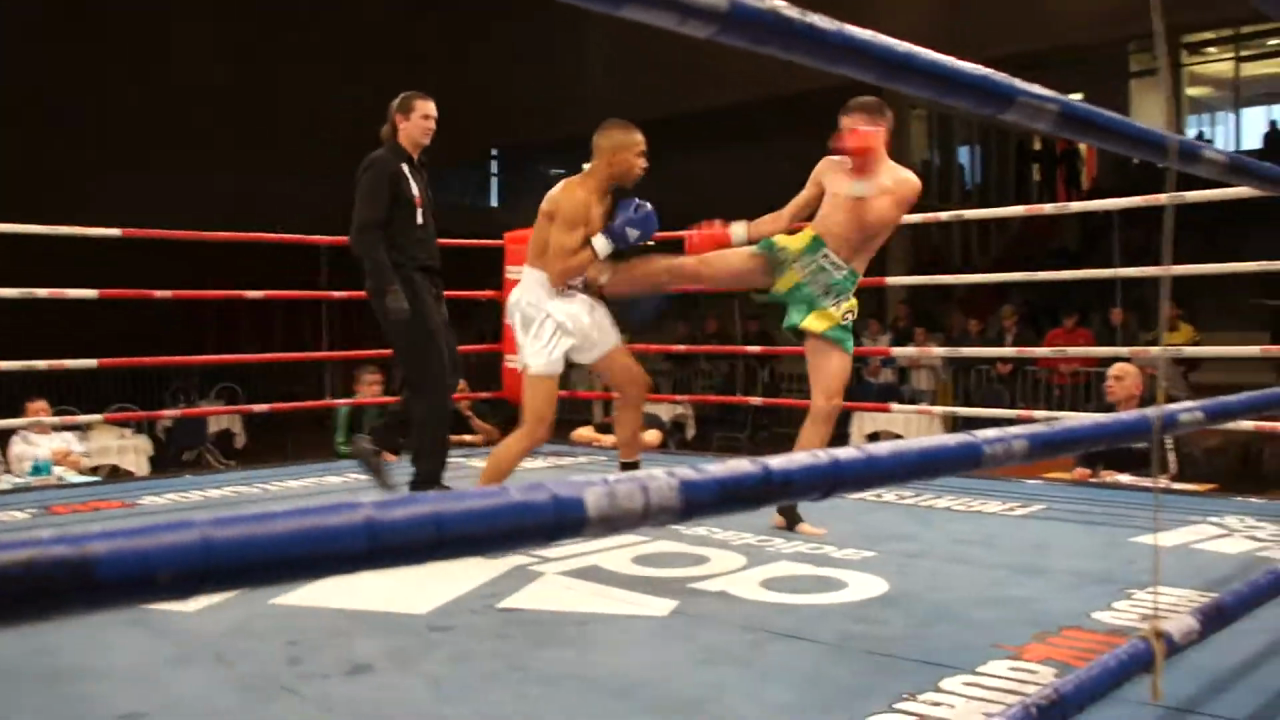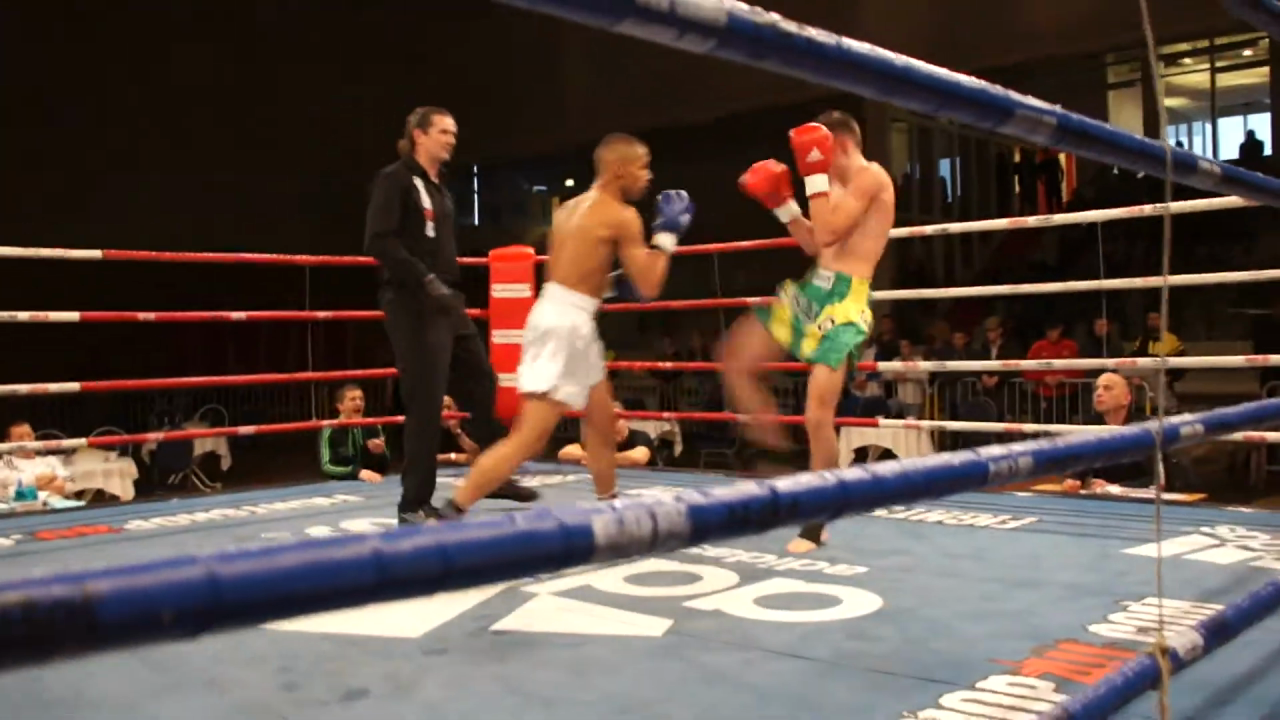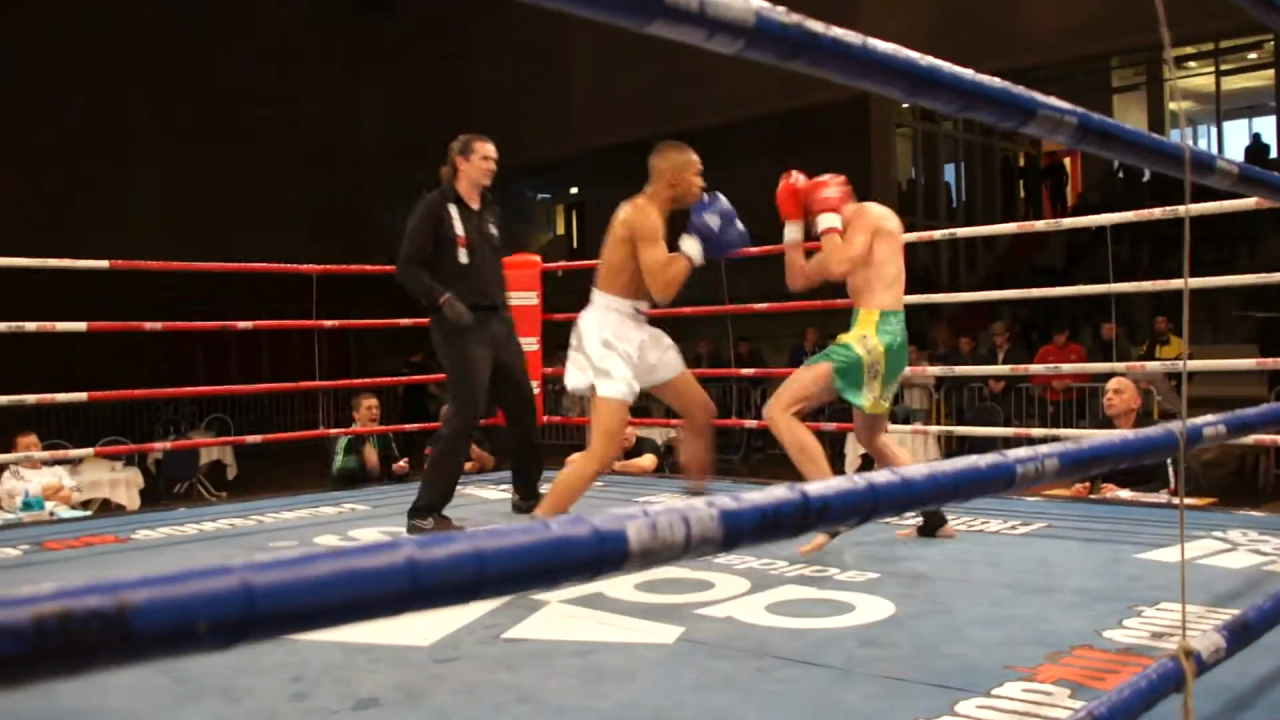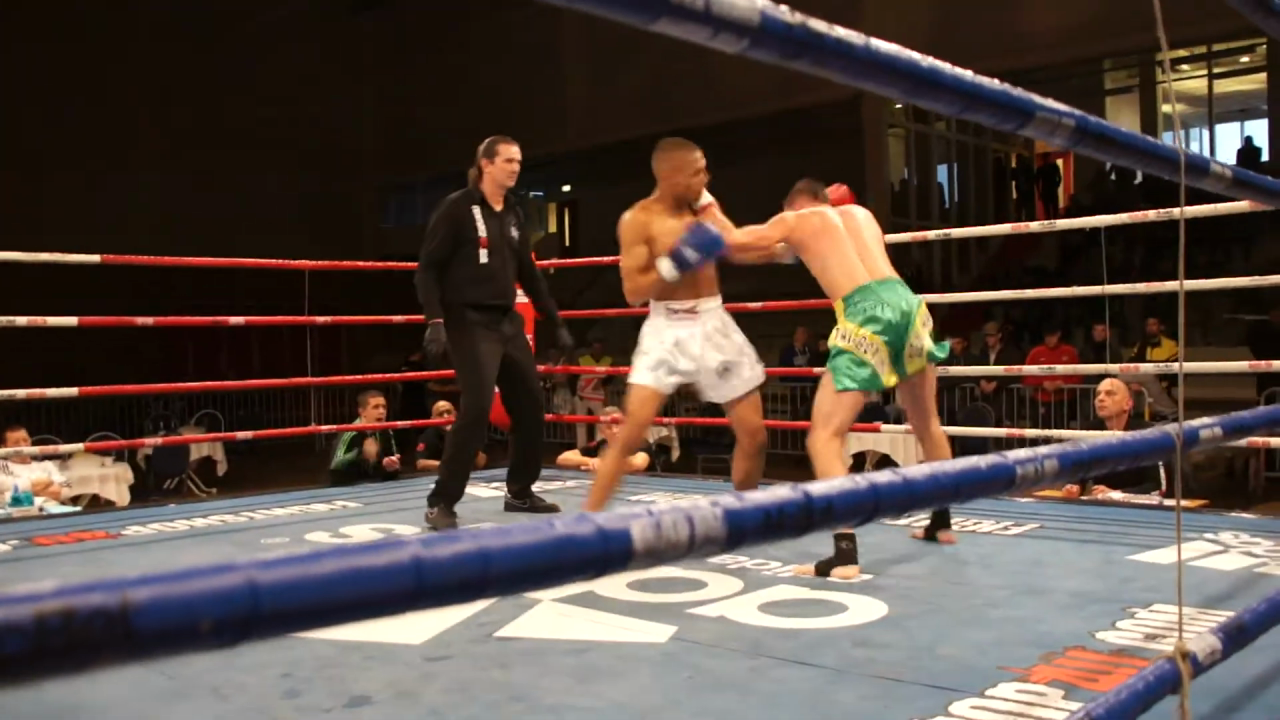
dt=0.2s
person 1, frame 1
left shoulder: (905, 182)
right shoulder: (830, 168)
left elbow: (869, 226)
right elbow: (787, 215)
left wrist: (861, 176)
right wrist: (732, 234)
left hip: (836, 290)
right hip: (800, 257)
left knee: (827, 405)
right knee: (695, 268)
left ankle: (788, 505)
right ankle: (606, 276)
person 1, frame 2
left shoulder: (868, 176)
right shoulder: (838, 182)
left elbow: (824, 237)
left wrist: (814, 171)
right wrist: (780, 202)
left hip: (844, 303)
right hip: (813, 288)
left knee: (816, 418)
right knee: (736, 361)
left ankle: (815, 521)
right ankle: (772, 441)
person 1, frame 3
left shoulder: (865, 214)
right shoulder: (850, 230)
left elbow: (838, 267)
right elbow: (797, 281)
left wrist: (827, 215)
right wrist: (792, 223)
left hip: (872, 332)
right hip: (880, 333)
left knee: (777, 411)
right knee: (870, 438)
right ankle: (934, 517)
person 1, frame 4
left shoulder: (796, 220)
right shoulder: (858, 213)
left elbow: (734, 243)
left hip: (864, 318)
right hip: (903, 302)
left knee: (825, 438)
right knee: (924, 419)
left ankle: (844, 553)
right ankle: (941, 521)
person 2, frame 1
left shoulder: (416, 169)
right shoulder: (382, 166)
right elbow: (364, 233)
left wrist: (436, 296)
right wrist: (391, 288)
left hip: (419, 284)
right hip: (400, 285)
left knee: (443, 374)
right knee: (431, 380)
left ankle: (375, 441)
right ankle: (427, 481)
person 2, frame 2
left shoulder: (439, 184)
right shoulder: (395, 180)
right elbow: (378, 242)
right wrist: (425, 280)
left hip: (445, 301)
right hip: (412, 303)
left knee: (482, 384)
right knee: (425, 401)
right ankle: (414, 504)
person 2, frame 3
left shoulder: (490, 212)
right shoulder: (436, 207)
right elbow: (408, 267)
left wrist: (504, 321)
right wrist: (444, 299)
left hip: (496, 322)
right hip: (458, 325)
left knee: (523, 408)
right knee: (467, 413)
left ankle: (527, 493)
right ankle: (425, 512)
person 2, frame 4
left shoulder: (513, 215)
right shoulder: (458, 208)
left elbow: (527, 274)
right elbow: (428, 268)
left wrist: (557, 324)
right wrist: (435, 320)
left hip: (507, 321)
right hip: (472, 324)
left knee: (530, 406)
right knee: (477, 407)
left ankle: (520, 492)
right ankle: (441, 502)
person 3, frame 1
left shoulder: (607, 190)
right shoulder: (572, 197)
right elbow: (558, 273)
right wrist: (610, 239)
left hip: (575, 301)
right hip: (543, 303)
left knee: (635, 382)
right knee: (536, 429)
person 3, frame 2
left shoulder: (574, 207)
right shoulder: (621, 217)
right elbow: (649, 286)
left wrist: (615, 281)
right wrist: (668, 233)
left hip: (569, 322)
right hip: (567, 325)
left knee: (602, 421)
right knee: (527, 440)
right ankle: (448, 520)
person 3, frame 3
left shoulder: (642, 210)
right shoulder: (643, 217)
left elbow: (656, 277)
right elbow: (662, 288)
left wrist: (708, 244)
right wrist: (697, 241)
left hip: (632, 329)
right hip: (610, 331)
left knee: (702, 412)
right knee: (603, 452)
person 3, frame 4
left shoulder: (705, 204)
right shoulder: (636, 220)
right elbow: (634, 294)
right wrist: (674, 263)
left hip: (714, 327)
right hip: (667, 331)
left knee: (753, 435)
right knee: (629, 436)
